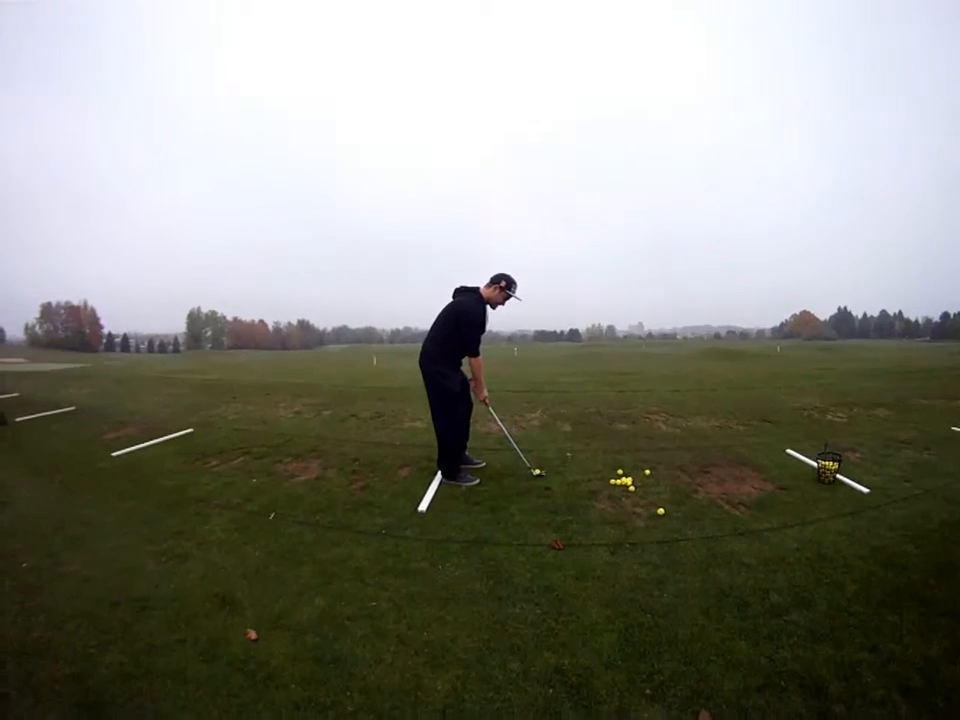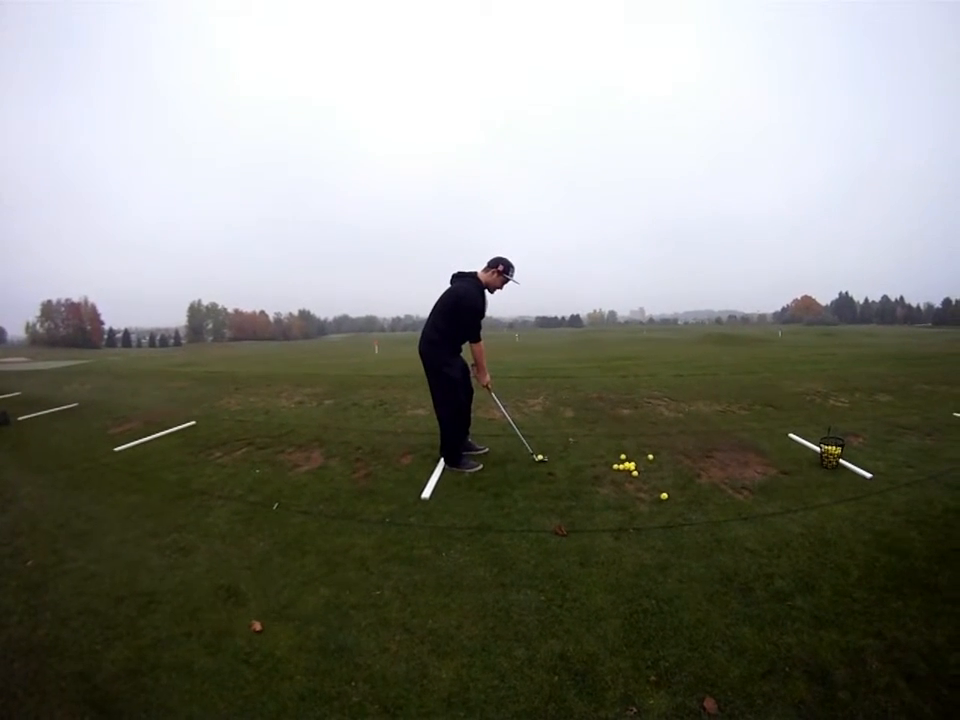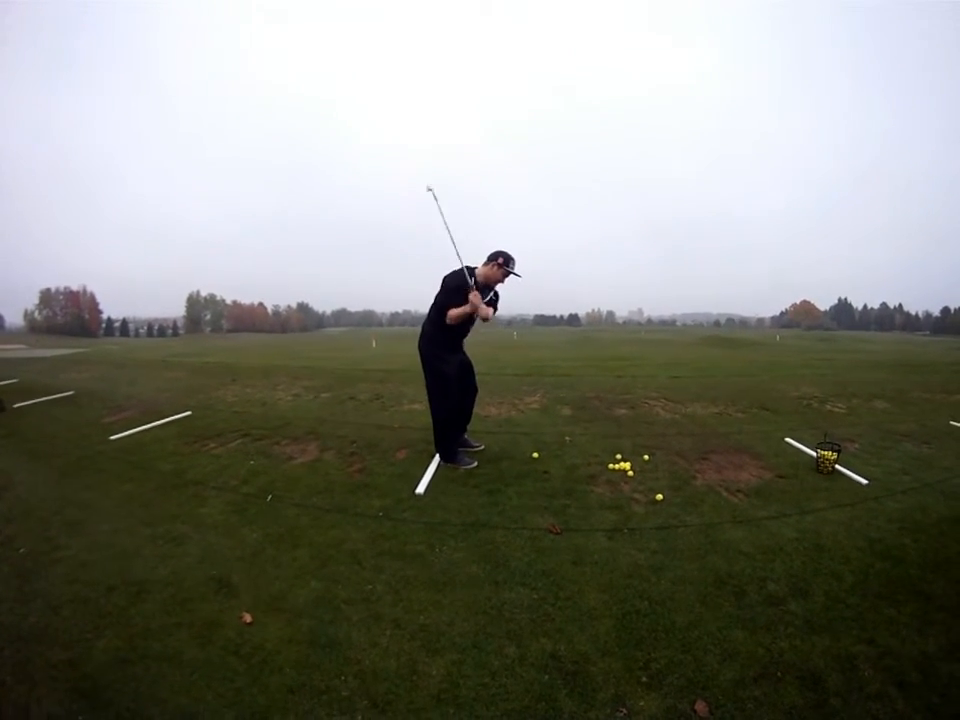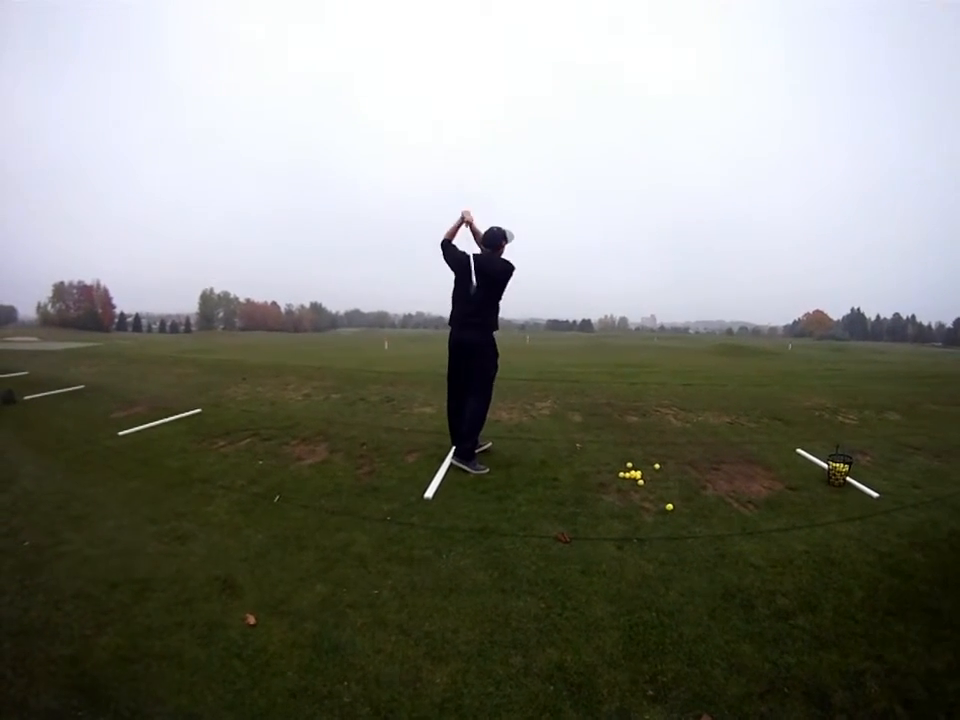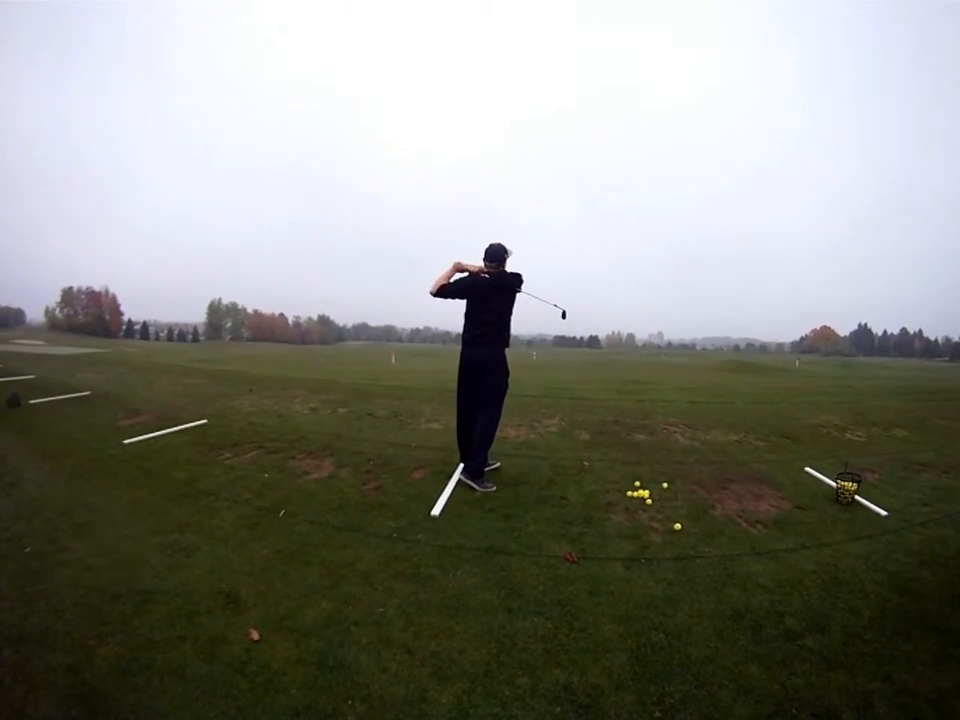
dt=1s
person 1, frame 1
left shoulder: (472, 302)
right shoulder: (471, 307)
left elbow: (469, 347)
right elbow: (473, 351)
left wrist: (475, 379)
right wrist: (480, 386)
left hip: (446, 362)
right hip: (436, 363)
left knee: (463, 407)
right knee: (450, 415)
left ankle: (459, 454)
right ankle: (450, 470)
person 1, frame 2
left shoulder: (471, 288)
right shoulder: (470, 293)
left elbow: (471, 333)
right elbow: (474, 337)
left wrist: (478, 365)
right wrist: (483, 372)
left hip: (446, 348)
right hip: (436, 350)
left knee: (464, 394)
right knee: (451, 401)
left ankle: (461, 441)
right ankle: (452, 457)
person 1, frame 3
left shoulder: (491, 293)
right shoulder: (456, 279)
left elbow: (488, 314)
right elbow: (449, 317)
left wrist: (481, 309)
right wrist: (470, 308)
left hip: (455, 346)
right hip: (435, 346)
left knee: (468, 390)
right knee: (446, 398)
left ankle: (457, 437)
right ankle: (448, 452)
person 1, frame 4
left shoulder: (463, 263)
right shoulder: (505, 270)
left elbow: (445, 242)
right elbow: (493, 257)
left wrist: (461, 221)
right wrist: (476, 230)
left hip: (457, 336)
right hip: (481, 339)
left knee: (458, 391)
right knee: (478, 394)
left ankle: (463, 441)
right ankle: (464, 452)
person 1, frame 5
left shoulder: (473, 282)
right shoulder: (513, 282)
left elbow: (436, 291)
left wrist: (454, 269)
right wrist: (478, 270)
left hip: (469, 353)
right hip: (493, 356)
left knee: (467, 409)
right knee: (488, 412)
left ankle: (472, 459)
right ankle: (473, 470)
